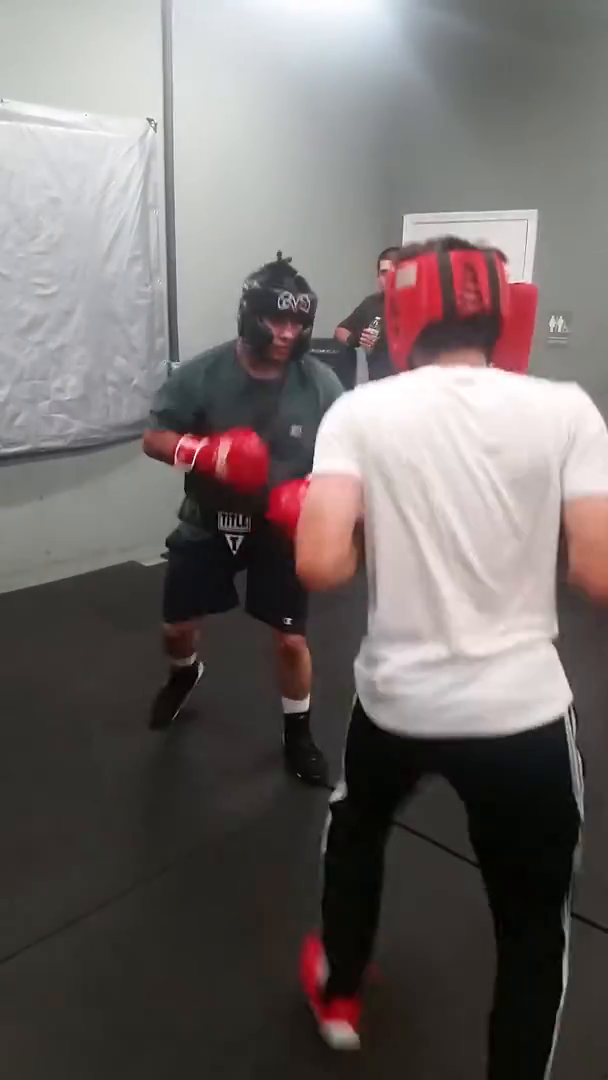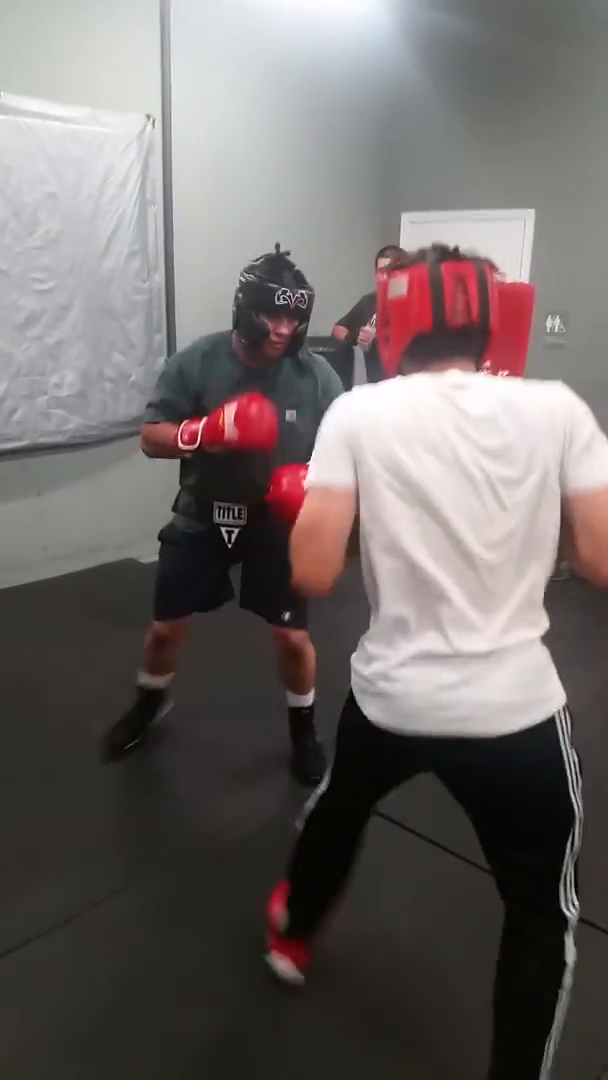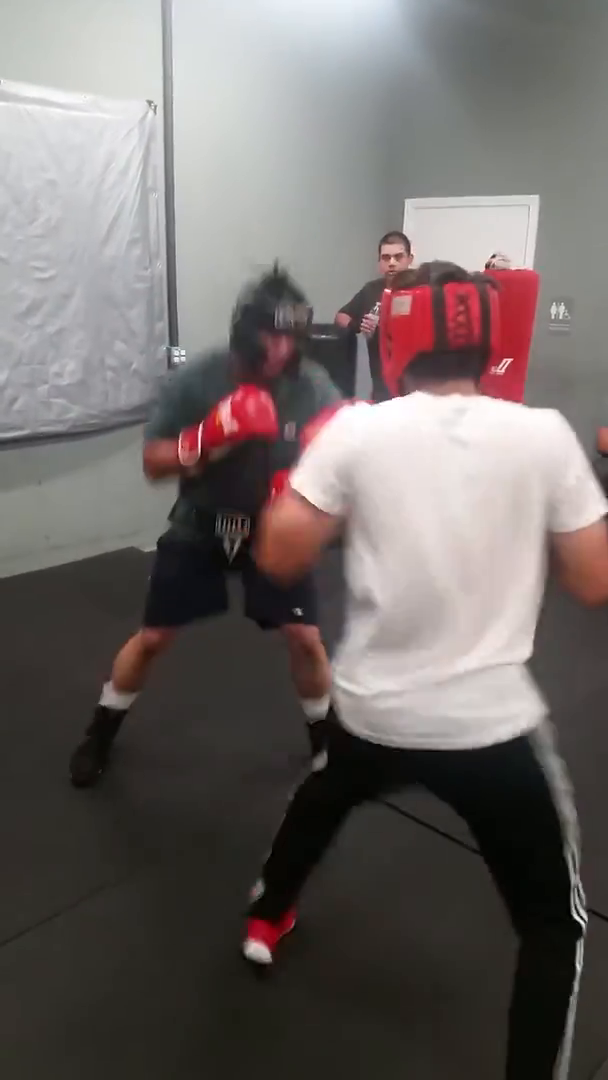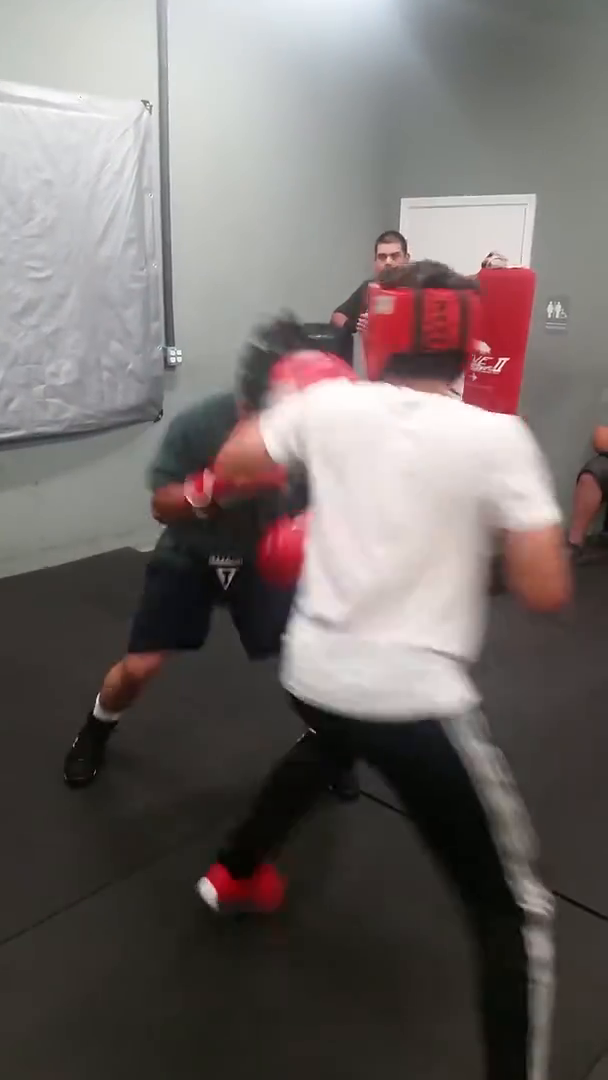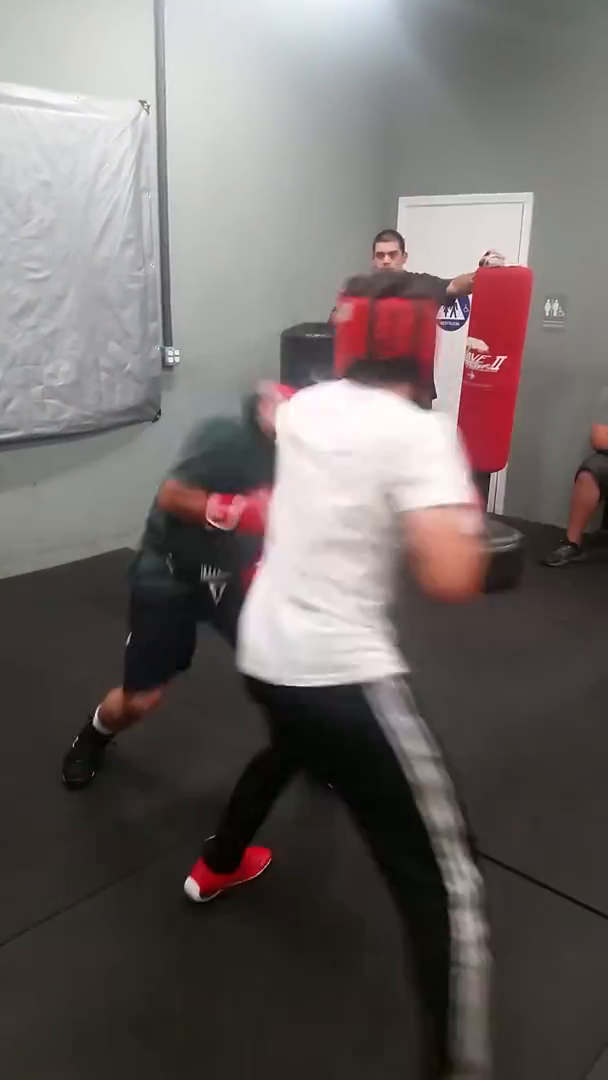
dt=0.1s
person 1, frame 1
left shoulder: (361, 411)
left elbow: (319, 567)
left wrist: (390, 532)
left hip: (397, 699)
right hip: (521, 712)
left knee: (358, 814)
right knee: (534, 922)
left ankle: (339, 991)
person 1, frame 2
left shoulder: (358, 415)
left elbow: (312, 573)
left hip: (390, 699)
right hip: (514, 713)
left knee: (339, 805)
left ankle: (292, 935)
person 1, frame 3
left shoulder: (360, 432)
left elbow: (278, 560)
left wrist: (324, 453)
left hip: (373, 705)
right hip: (490, 721)
left knee: (334, 783)
left ankle: (268, 917)
person 1, frame 4
left shoulder: (334, 403)
right shoulder: (497, 436)
left elbow: (234, 464)
right elbow: (548, 592)
left wrist: (297, 392)
left hip: (315, 675)
right hip: (416, 699)
left knee: (319, 752)
right knee: (513, 911)
left ankle: (233, 873)
person 1, frame 5
left shoulder: (308, 405)
right shoulder: (422, 433)
right elbow: (450, 581)
right wrist: (466, 529)
left hip: (263, 648)
right hip: (345, 669)
left knee: (298, 741)
right knee: (441, 884)
left ankle: (217, 865)
person 2, frame 1
left shoulder: (319, 385)
right shoulder: (200, 374)
right elbow: (155, 441)
right wrist: (206, 455)
left hip: (280, 527)
right hip: (207, 524)
left knee: (290, 641)
right knee: (178, 626)
left ankle: (297, 731)
right ankle: (184, 672)
person 2, frame 2
left shoulder: (316, 375)
right shoulder: (196, 362)
right elbow: (151, 438)
right wrist: (210, 430)
left hip: (276, 521)
right hip: (202, 516)
left knee: (293, 637)
right knee: (167, 628)
left ankle: (303, 728)
right ankle: (147, 703)
person 2, frame 3
left shoulder: (313, 385)
right shoulder: (194, 381)
right elbow: (154, 462)
right wrist: (214, 433)
right hip: (199, 524)
left knee: (304, 637)
right knee: (153, 635)
left ankle: (326, 734)
right ankle: (103, 726)
person 2, frame 4
right shoulder: (198, 423)
right elbow: (162, 504)
right wrist: (218, 485)
left hip: (262, 562)
right hip: (188, 557)
right knee: (140, 666)
right ankle: (95, 732)
person 2, frame 5
right shoulder: (218, 434)
right elbow: (171, 498)
right wrist: (241, 511)
left hip: (237, 575)
right hip: (170, 574)
right knee: (140, 699)
right ankle: (93, 736)
